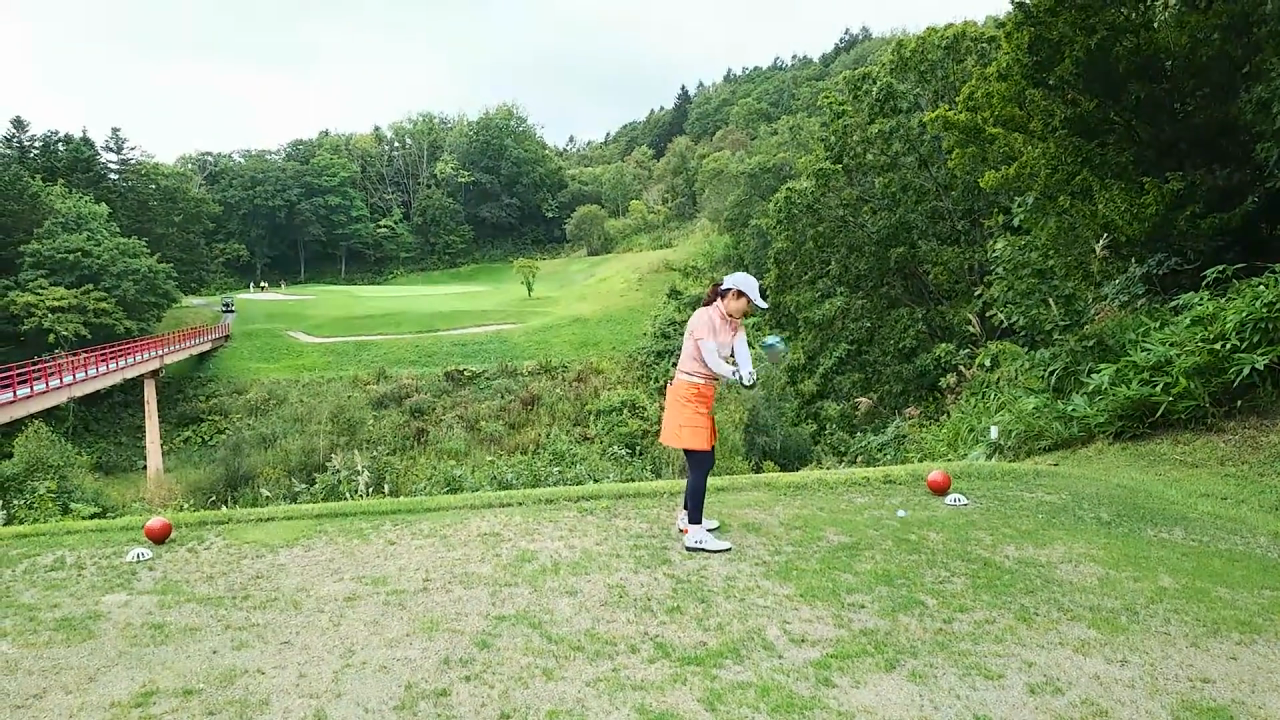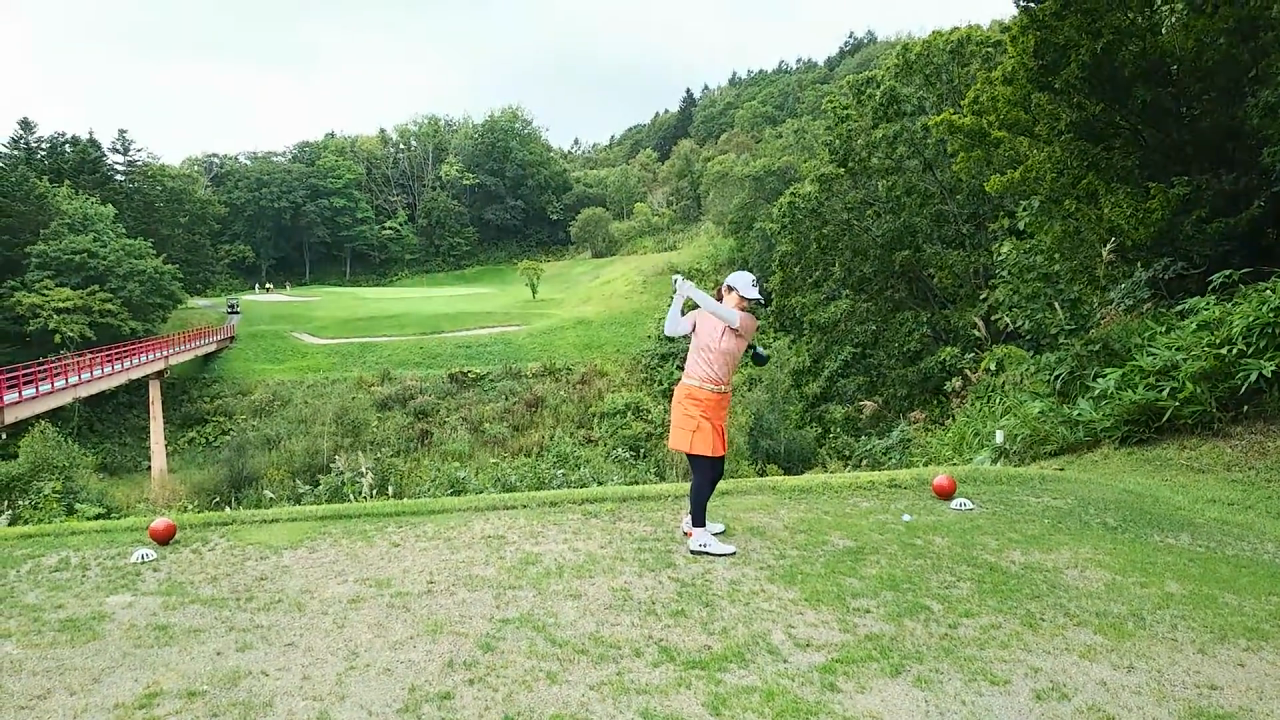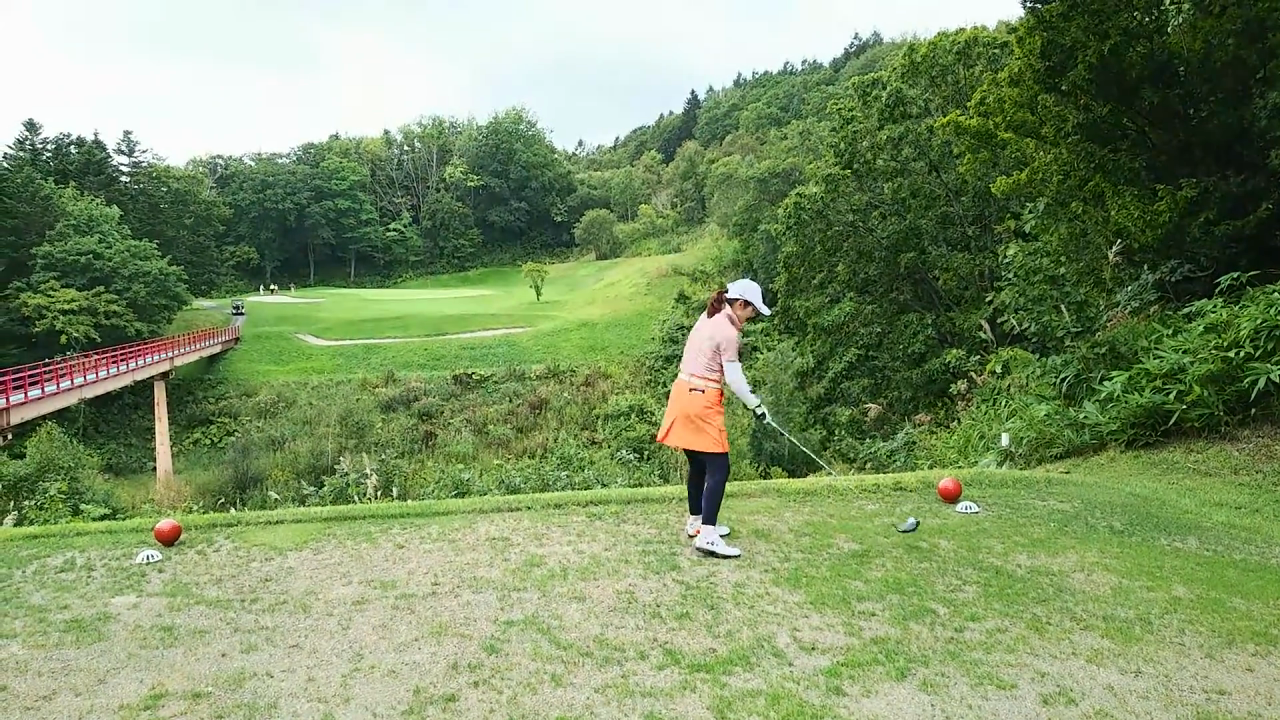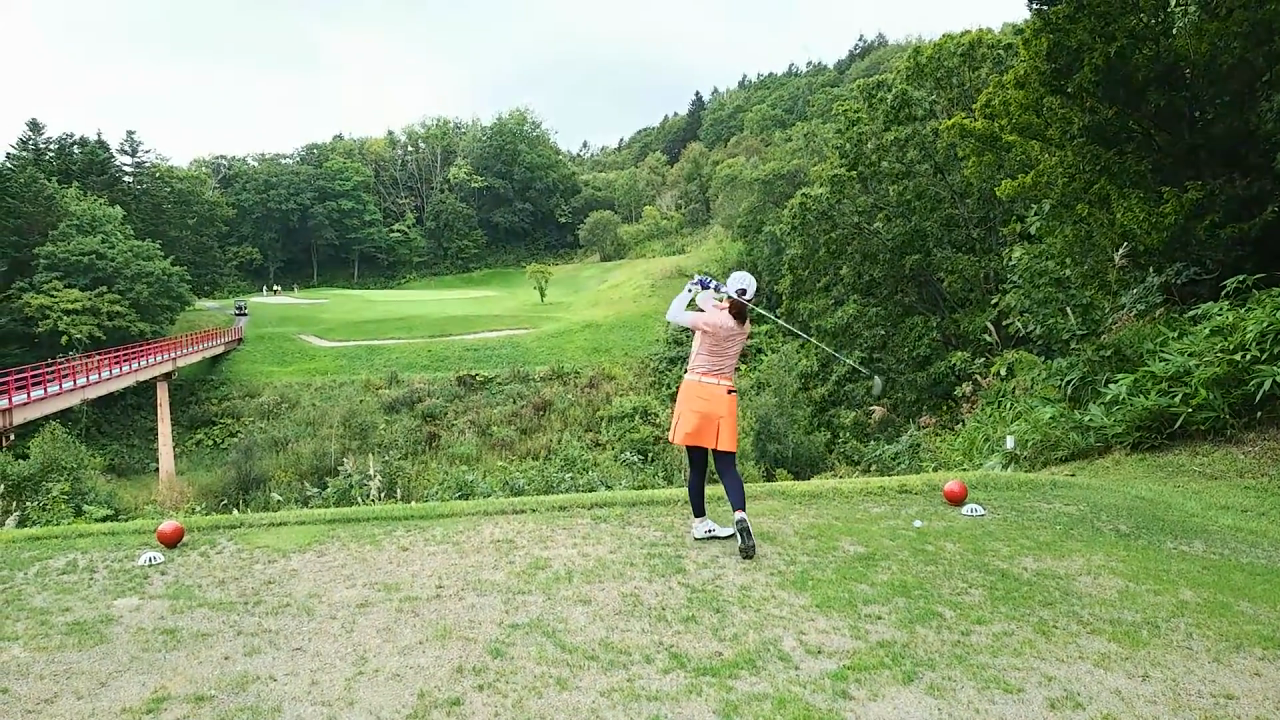
dt=0.5s
person 1, frame 1
left shoulder: (734, 324)
right shoulder: (704, 316)
left elbow: (742, 352)
right elbow: (710, 360)
left wrist: (747, 373)
right wrist: (734, 373)
left hip: (700, 396)
right hip: (688, 394)
left knee: (704, 460)
right knee: (700, 463)
left ankle: (688, 516)
right ankle: (694, 533)
person 1, frame 2
left shoulder: (748, 323)
right shoulder: (700, 316)
left elbow: (723, 313)
right elbow: (671, 330)
left wrist: (691, 291)
right wrist: (679, 296)
left hip: (719, 401)
right hip: (693, 398)
left knee: (715, 468)
right knee: (703, 469)
left ankle: (693, 520)
right ankle: (698, 537)
person 1, frame 3
left shoulder: (717, 319)
right shoulder: (727, 331)
right elbow: (733, 379)
left wrist: (748, 391)
right wrist: (754, 404)
left hip: (686, 393)
right hip: (703, 399)
left knee: (699, 464)
right knee: (719, 467)
left ankle: (696, 522)
right ankle: (706, 535)
person 1, frame 4
left shoulder: (713, 320)
right shoulder: (744, 325)
left elbow: (672, 316)
right elbow: (709, 304)
left wrist: (691, 288)
right wrist: (702, 292)
left hip: (695, 393)
right hip: (723, 397)
left knee: (697, 465)
right knee: (726, 466)
left ankle: (700, 524)
right ankle: (740, 515)
